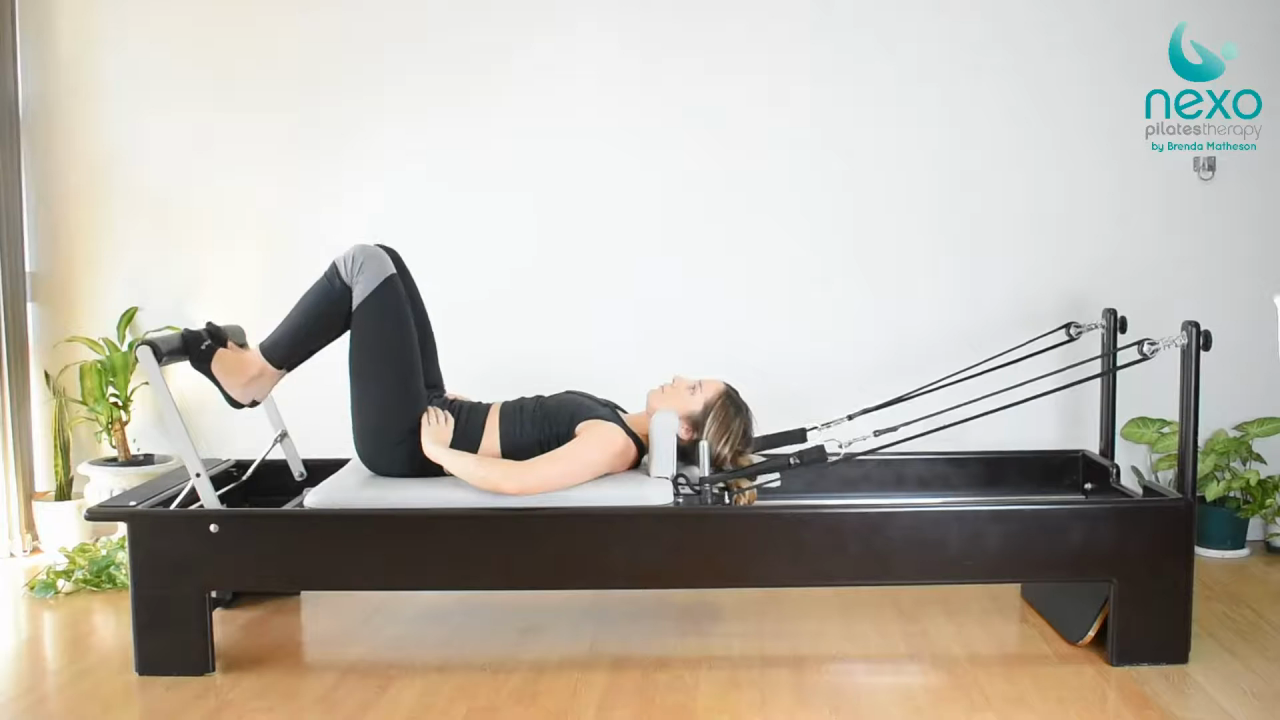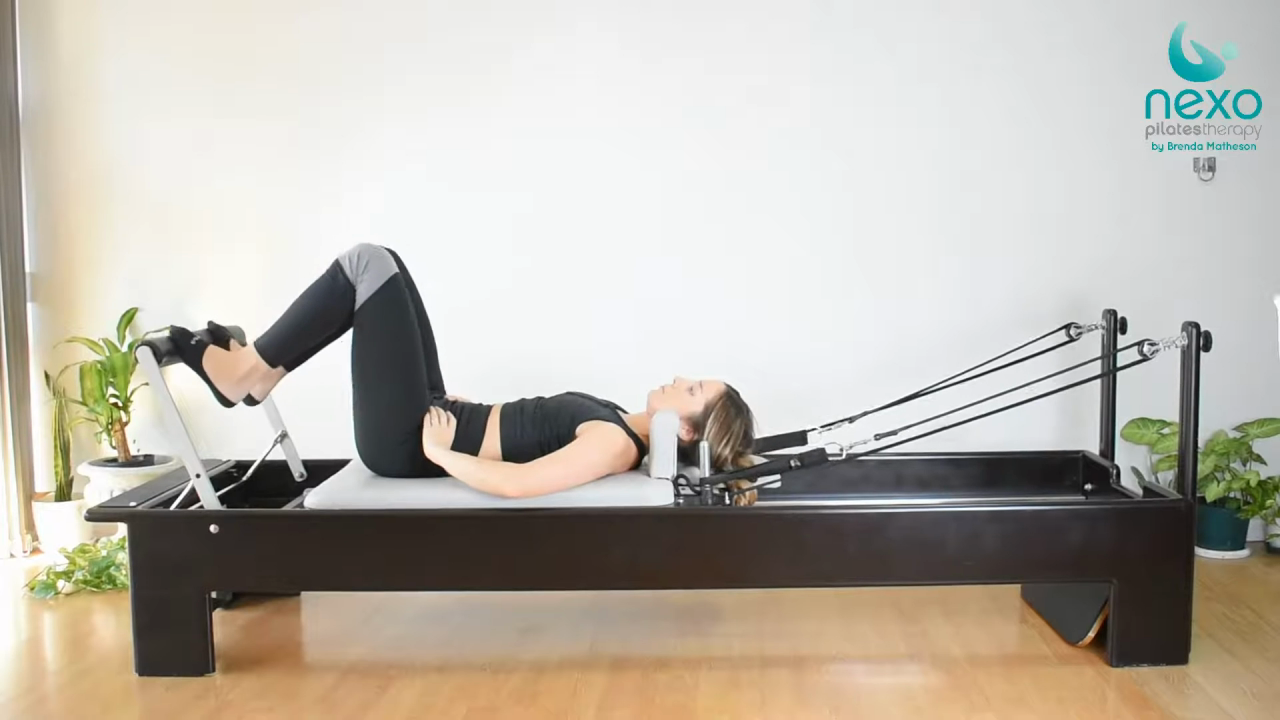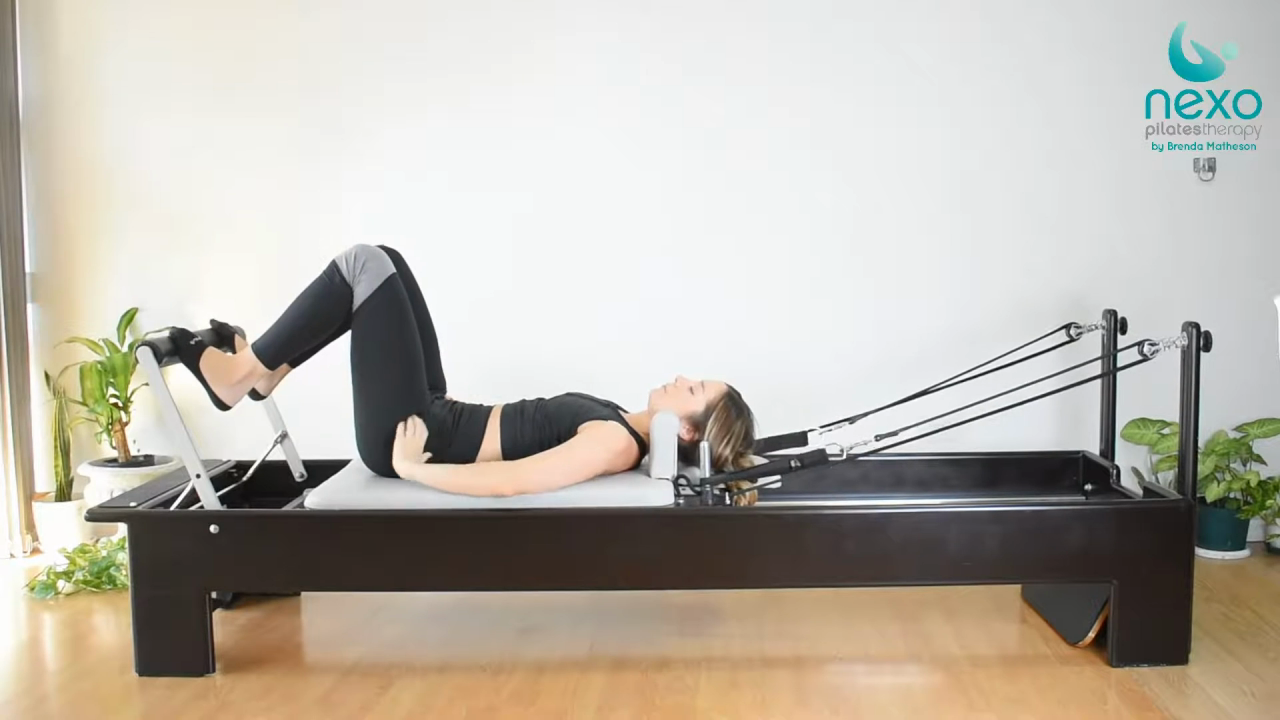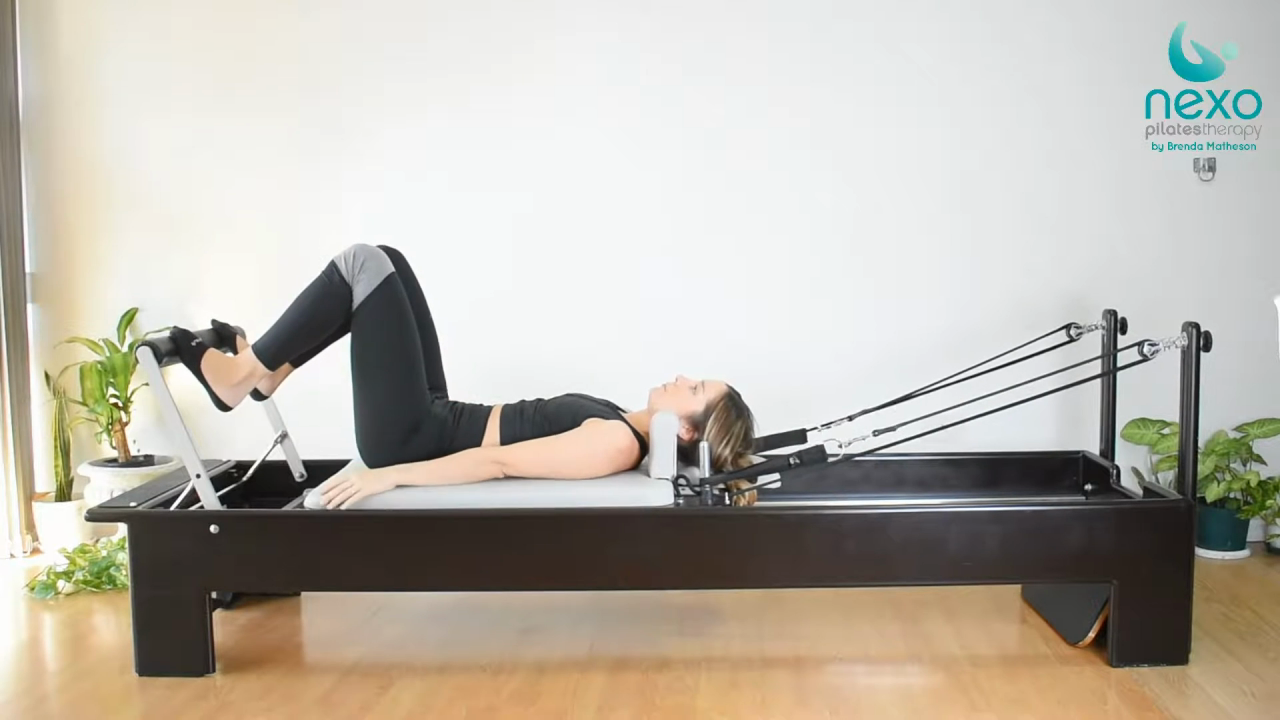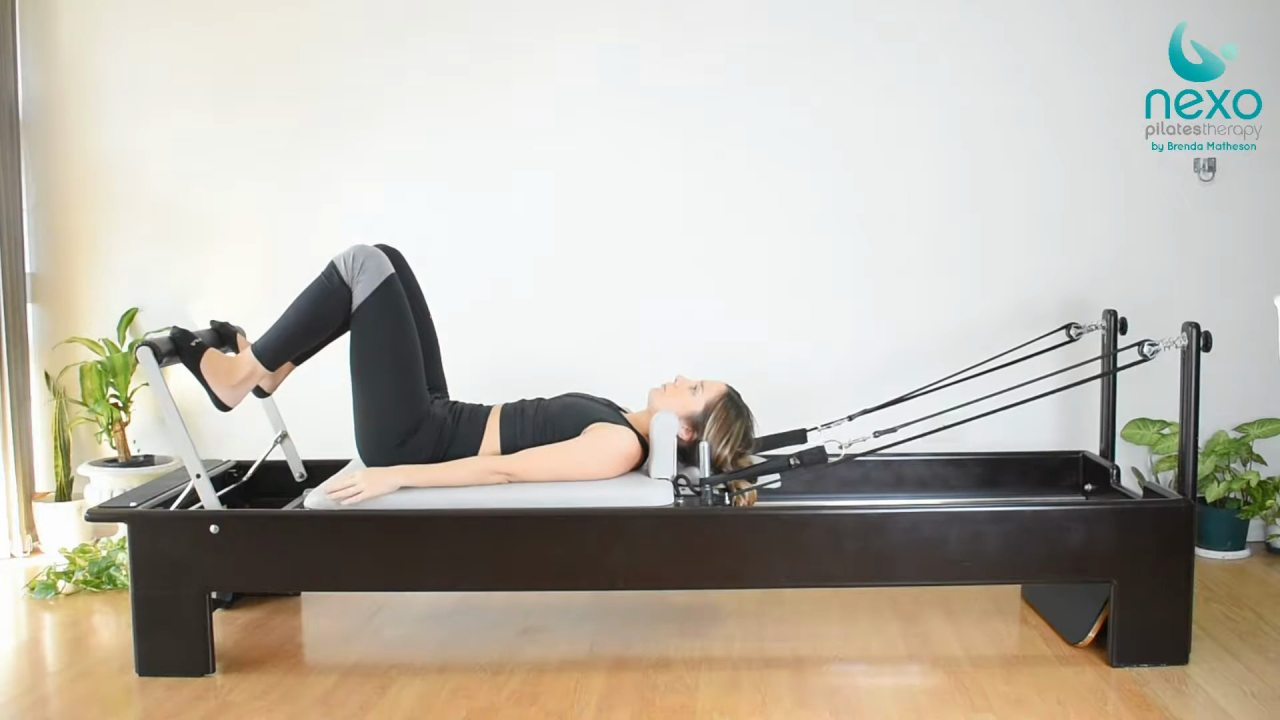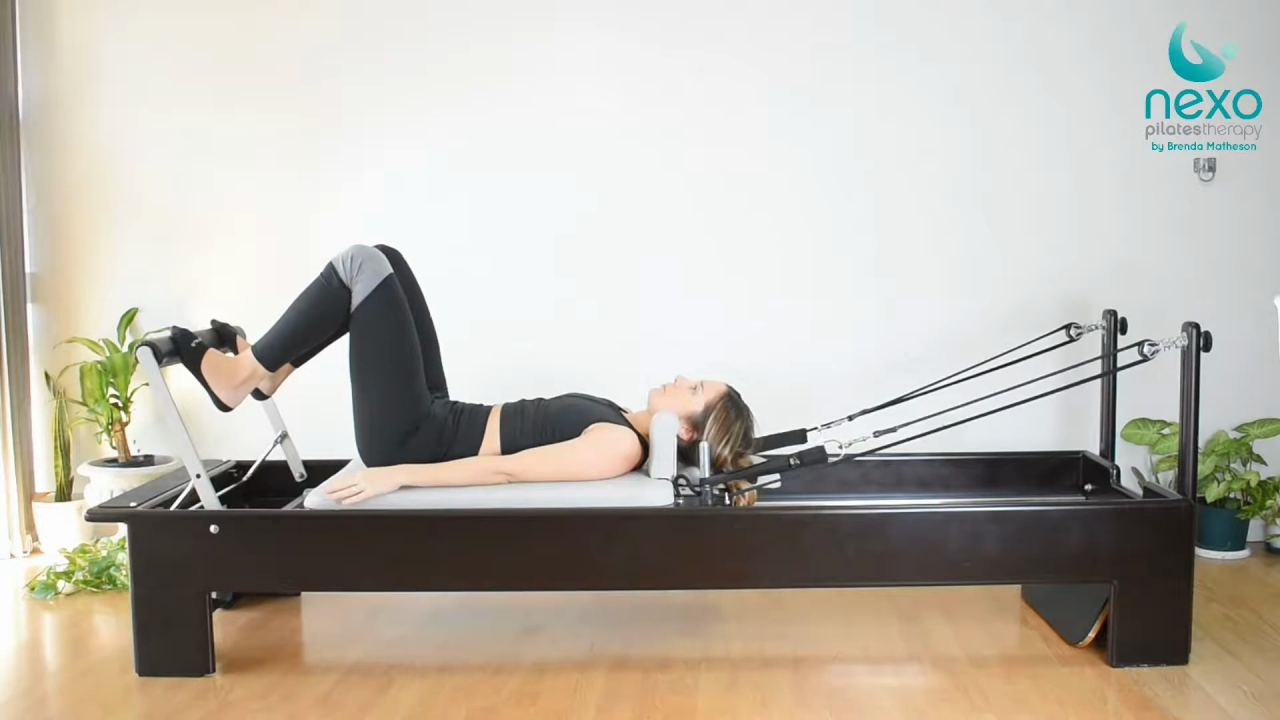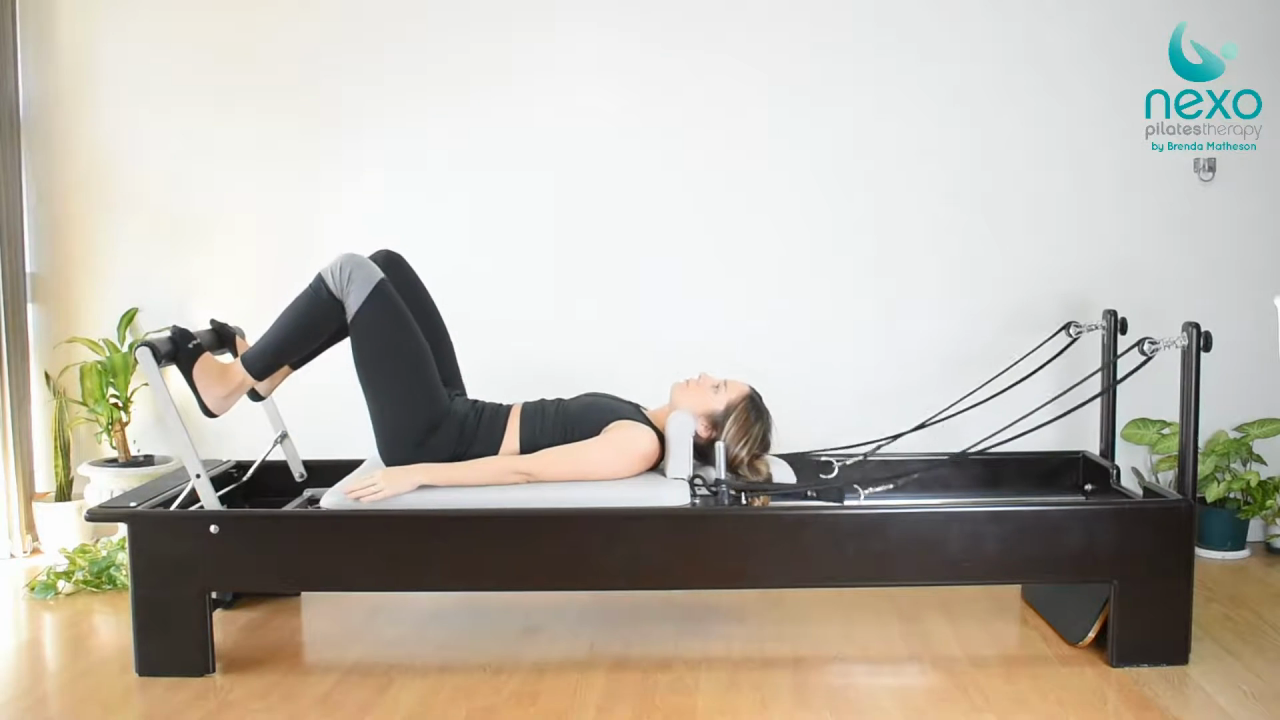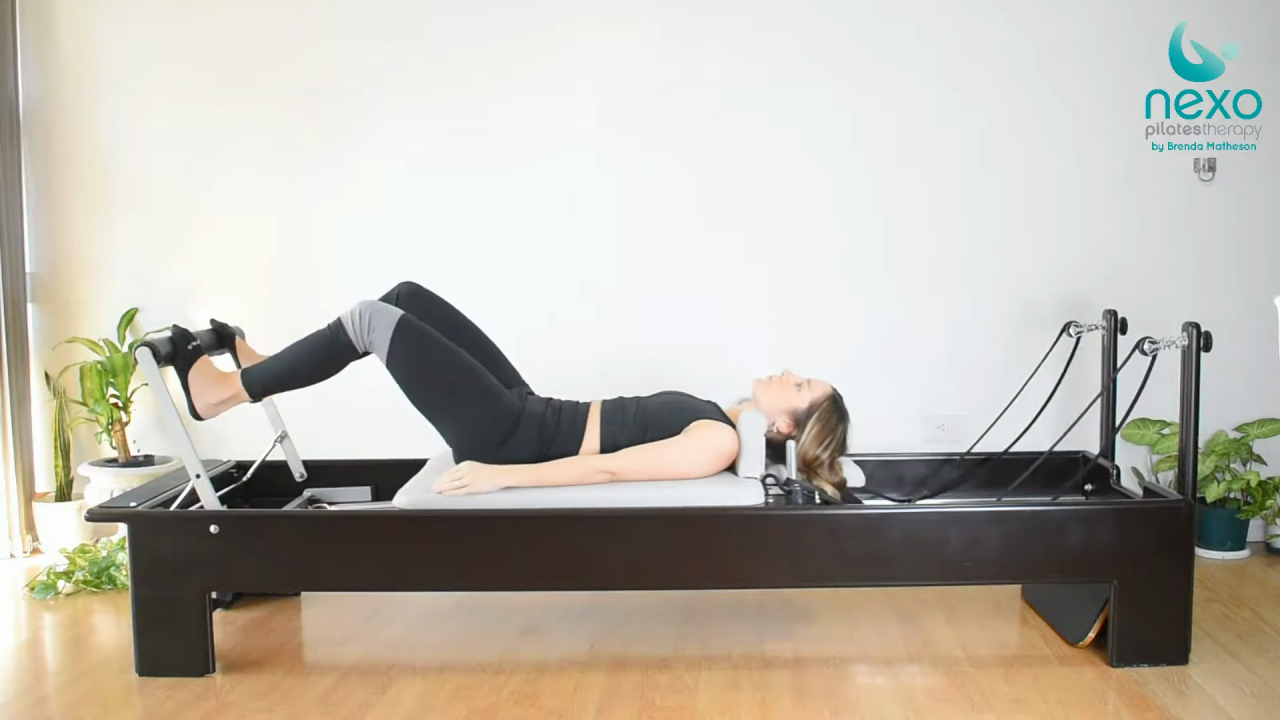
dt=0.4s
person 1, frame 1
left shoulder: (614, 445)
right shoulder: (619, 424)
left elbow: (515, 479)
left wrist: (439, 453)
left hip: (403, 443)
right hip: (435, 420)
left knee: (364, 266)
right knee: (381, 262)
left ankle: (253, 372)
right ankle: (265, 365)
person 1, frame 2
left shoulder: (616, 447)
right shoulder: (620, 426)
left elbow: (516, 484)
left wrist: (440, 455)
left hip: (406, 443)
right hip: (436, 420)
left knee: (369, 265)
right knee: (380, 267)
left ankle: (244, 368)
right ankle: (265, 369)
person 1, frame 3
left shoulder: (616, 446)
right shoulder: (620, 424)
left elbow: (510, 480)
left wrist: (415, 468)
left hip: (403, 439)
right hip: (438, 417)
left knee: (364, 266)
right knee: (381, 262)
left ankle: (241, 373)
right ankle: (266, 369)
person 1, frame 4
left shoulder: (615, 445)
right shoulder: (621, 424)
left elbow: (502, 462)
left wrist: (390, 476)
left hip: (410, 439)
right hip: (438, 419)
left knee: (362, 264)
right knee: (383, 262)
left ankle: (242, 373)
right ankle: (268, 368)
person 1, frame 5
left shoulder: (620, 448)
right shoulder: (623, 424)
left elbow: (505, 470)
left wrist: (398, 476)
left hip: (410, 440)
right hip: (439, 419)
left knee: (363, 266)
right knee: (382, 262)
left ankle: (242, 372)
right ankle: (268, 367)
person 1, frame 6
left shoulder: (620, 449)
right shoulder: (622, 424)
left elbow: (506, 472)
left wrist: (397, 475)
left hip: (411, 441)
right hip: (440, 418)
left knee: (361, 266)
right knee: (382, 261)
left ankle: (242, 374)
right ankle: (266, 367)
person 1, frame 7
left shoulder: (639, 446)
right shoulder: (641, 423)
left elbow: (526, 471)
left wrist: (417, 474)
left hip: (435, 440)
right hip: (458, 417)
left knee: (351, 274)
right knee: (383, 266)
left ankle: (232, 380)
right ankle: (266, 369)
person 1, frame 8
left shoulder: (720, 445)
right shoulder: (714, 419)
left elbow: (611, 469)
left wrist: (504, 476)
left hip: (516, 438)
right hip: (532, 413)
left knee: (372, 319)
right knee: (405, 298)
left ankle: (227, 390)
right ankle: (261, 368)
